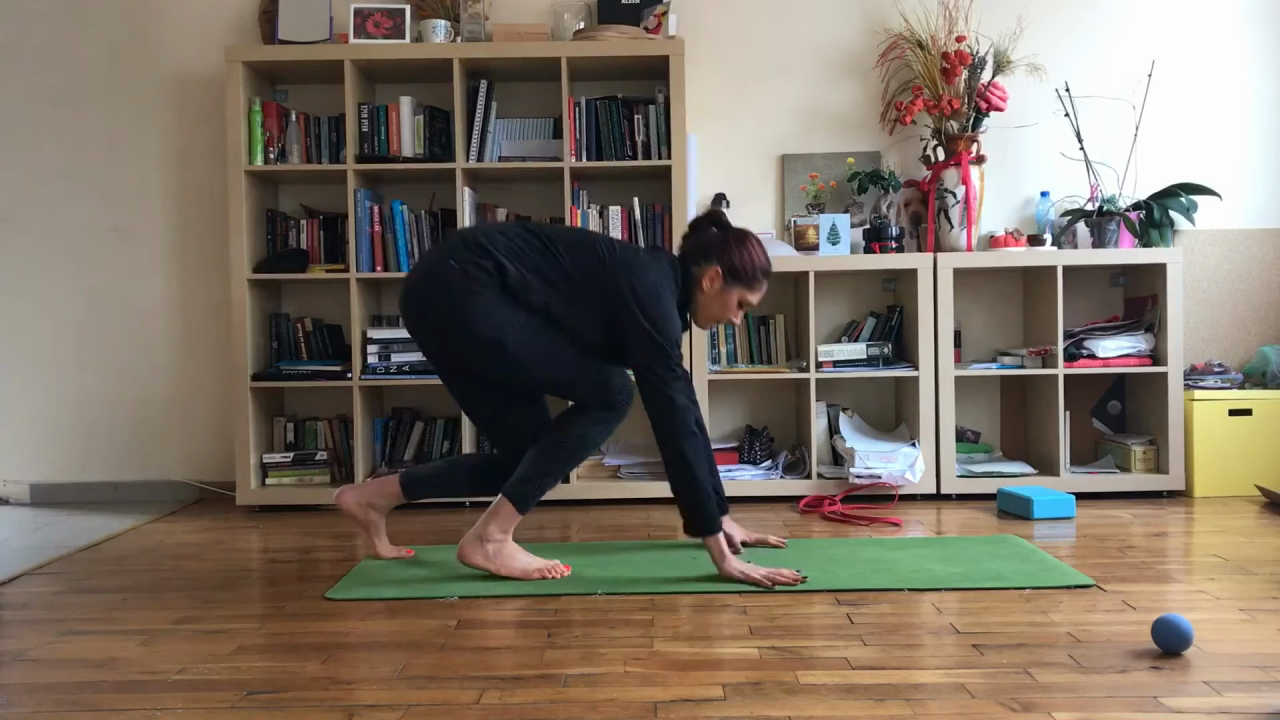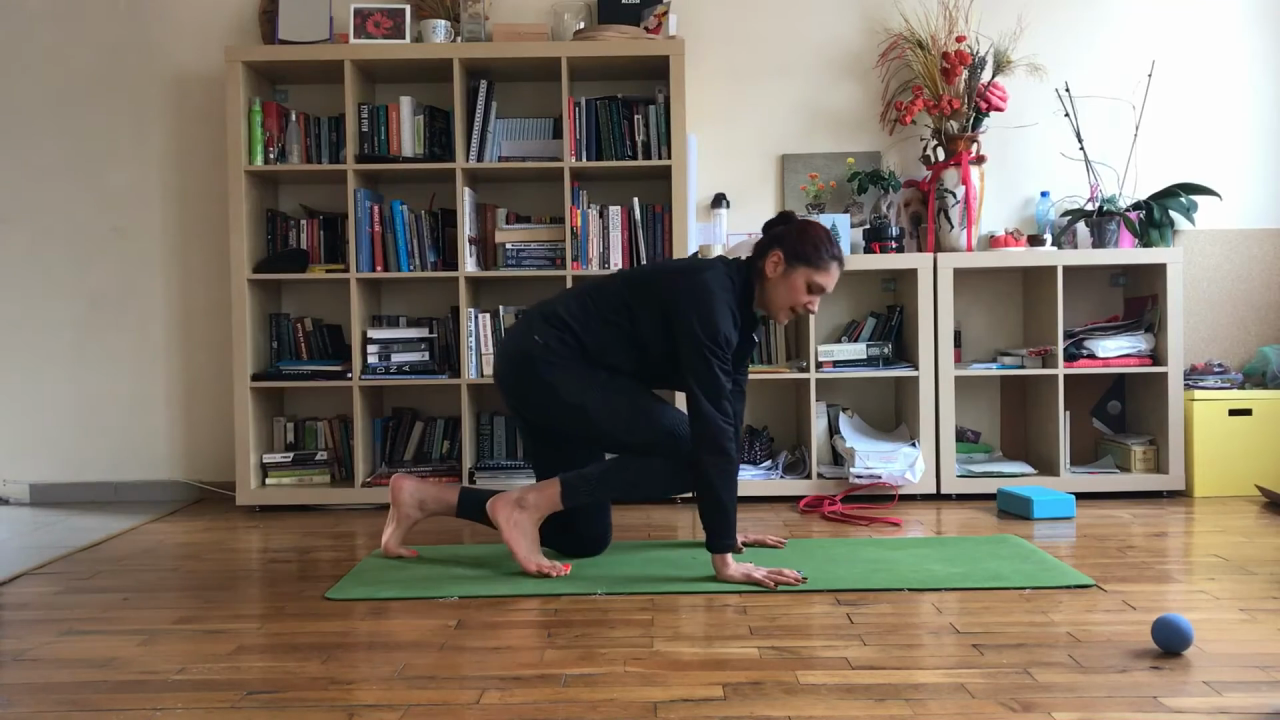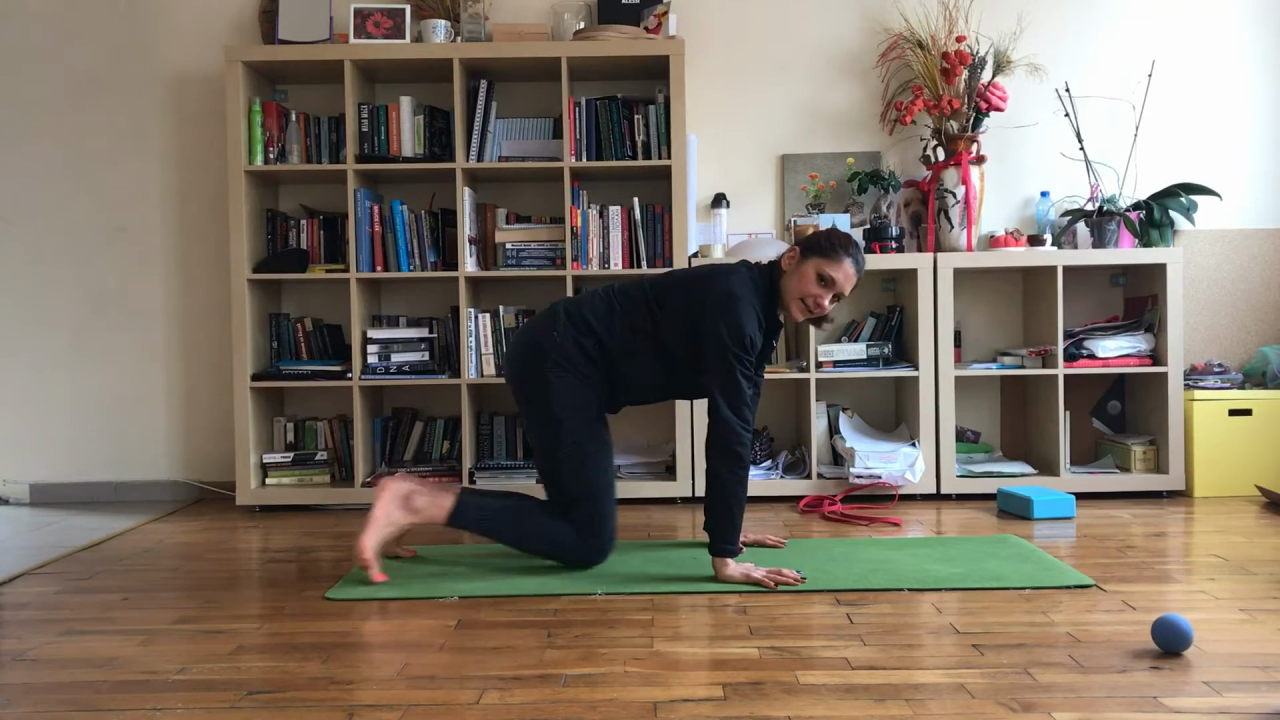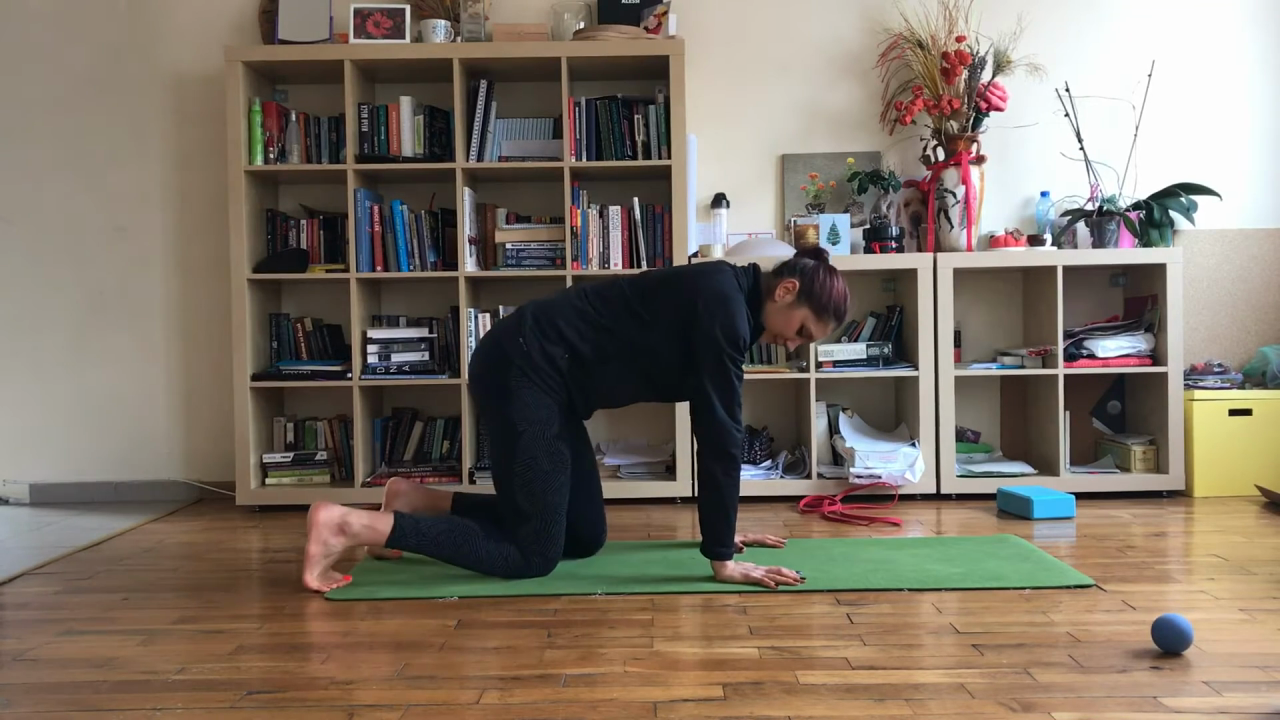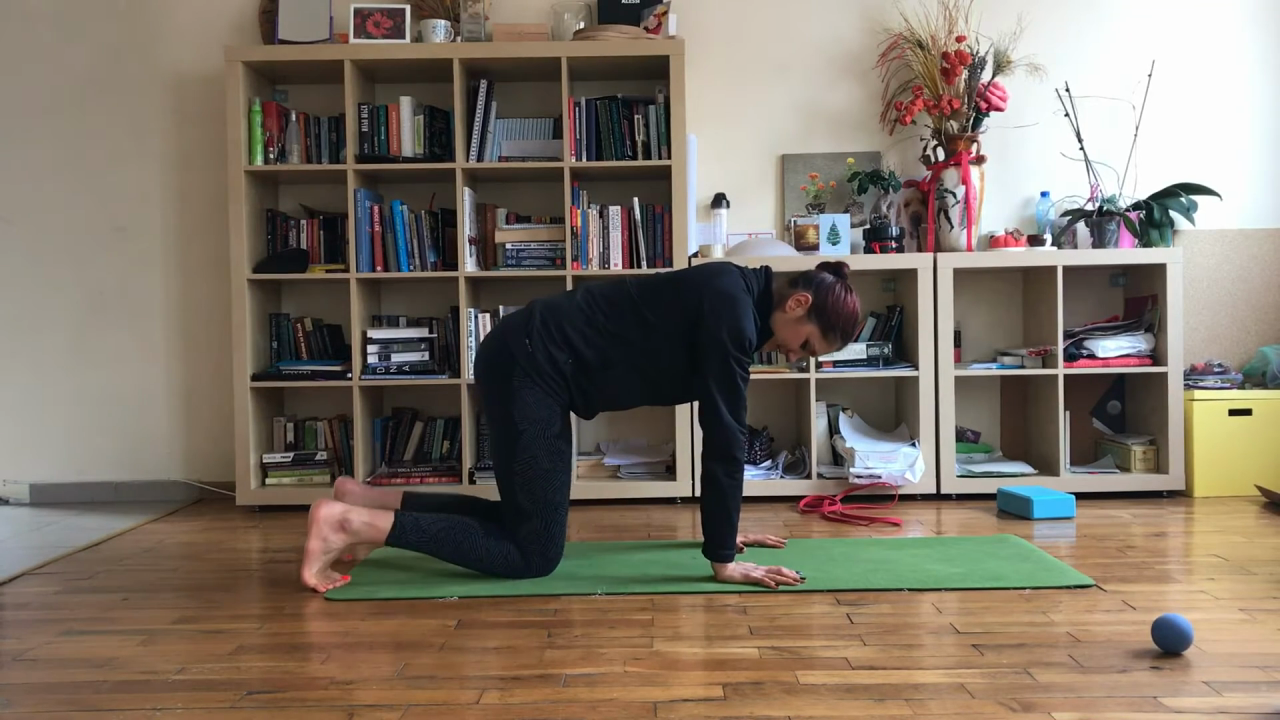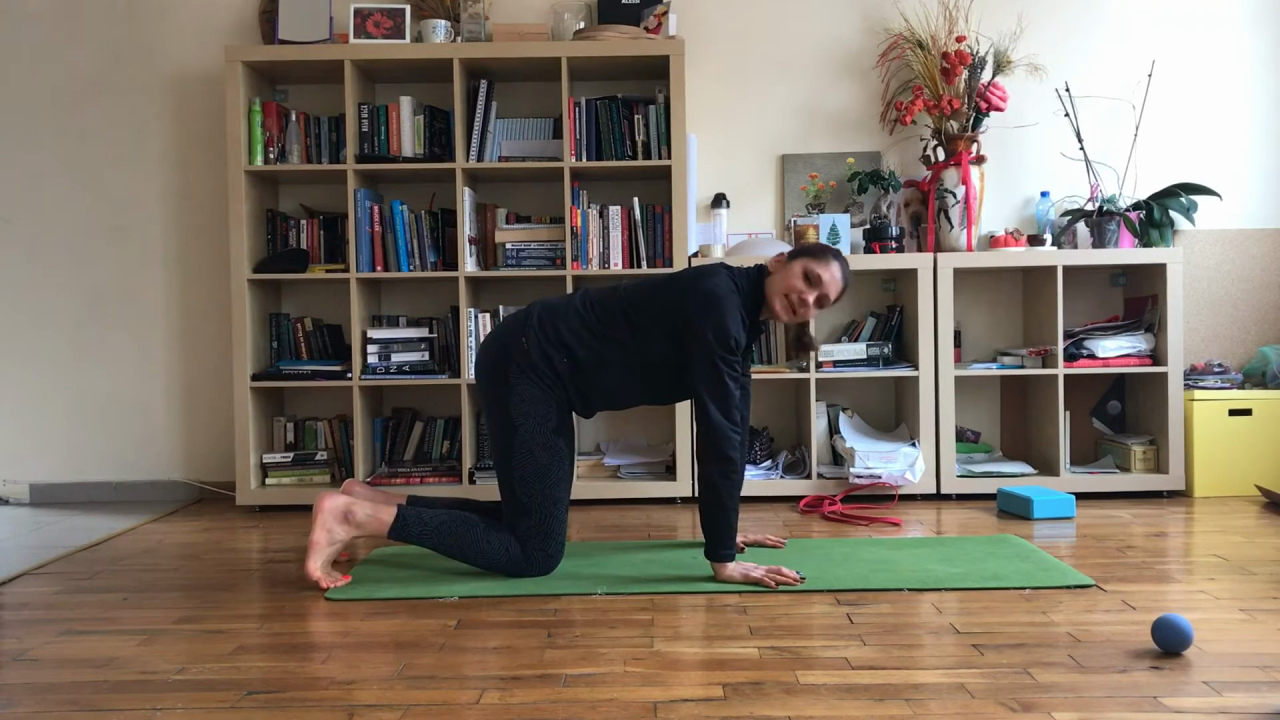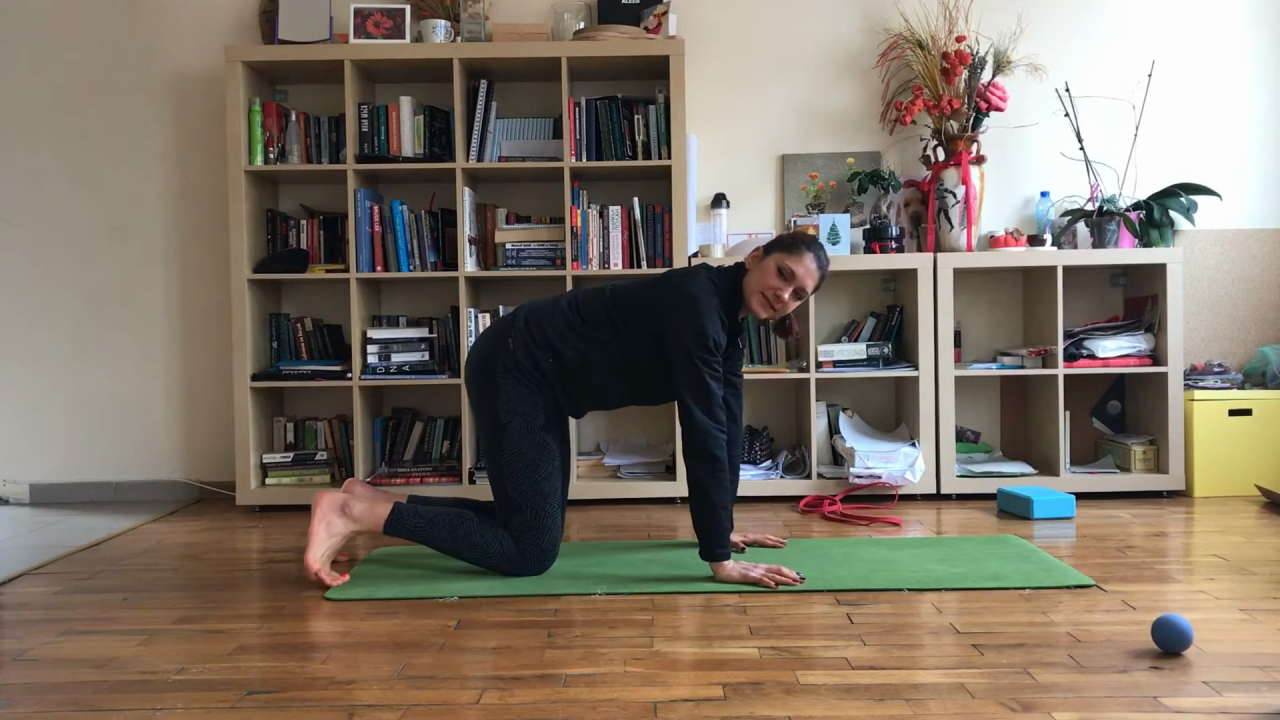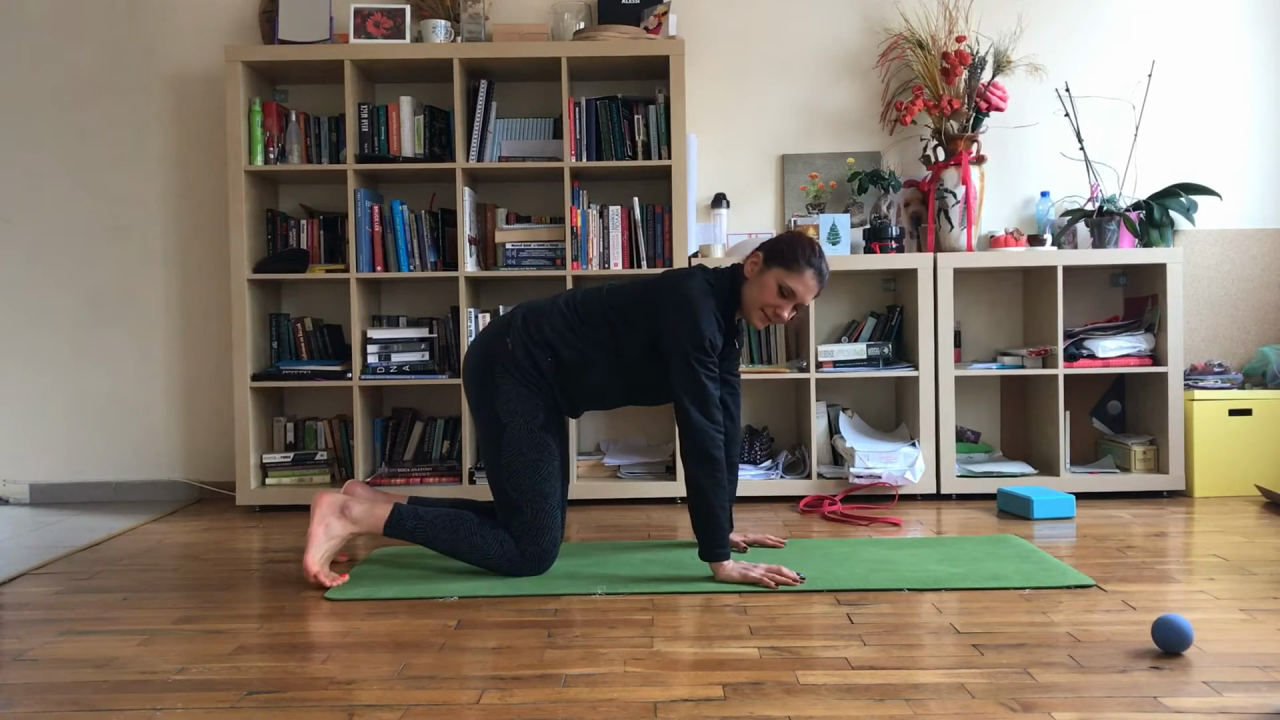
dt=0.5s
person 1, frame 1
left shoulder: (659, 288)
right shoulder: (649, 289)
left elbow: (680, 413)
right elbow: (673, 420)
left wrist: (716, 518)
right wrist: (720, 549)
left hip: (452, 293)
right hip: (455, 287)
left knee: (531, 458)
right knee: (607, 397)
left ankle: (372, 498)
right ankle: (490, 537)
person 1, frame 2
left shoulder: (738, 308)
right shoulder: (711, 296)
left elbow: (727, 418)
right elbow: (712, 428)
left wrist: (725, 528)
right wrist: (724, 557)
left hip: (544, 365)
right hip: (541, 360)
left knee: (585, 537)
right knee: (687, 448)
left ankle: (422, 496)
right ankle: (525, 504)
person 1, frame 3
left shoulder: (760, 315)
right shoulder: (735, 299)
left elbow: (735, 424)
right elbow: (728, 431)
left wrist: (729, 526)
right wrist: (725, 558)
left hip: (568, 366)
right hip: (556, 360)
left knee: (585, 527)
right knee: (586, 541)
left ankle: (426, 495)
right ankle: (411, 505)
person 1, frame 4
left shoulder: (730, 305)
right shoulder: (724, 301)
left elbow: (713, 424)
right elbow: (720, 432)
left wrist: (723, 530)
right wrist: (722, 558)
left hip: (536, 371)
right hip: (521, 369)
left knee: (585, 536)
right knee: (533, 555)
left ankle: (416, 500)
right ankle: (345, 525)
person 1, frame 5
left shoulder: (738, 303)
right shoulder: (732, 306)
left elbow: (723, 425)
right elbow: (724, 435)
left wrist: (724, 528)
right wrist: (723, 560)
left hip: (533, 364)
right hip: (527, 365)
left knee: (532, 524)
right knee: (533, 553)
left ankle: (365, 498)
right ankle: (345, 523)
person 1, frame 6
left shoulder: (740, 313)
right shoulder: (719, 301)
left elbow: (731, 424)
right elbow: (717, 432)
left wrist: (725, 527)
right wrist: (724, 559)
left hip: (537, 369)
right hip: (524, 366)
left knee: (531, 524)
right knee: (535, 552)
left ankle: (370, 501)
right ankle: (352, 516)
person 1, frame 7
left shoulder: (727, 317)
right shoulder: (698, 302)
left elbow: (726, 425)
right elbow: (703, 432)
left wrist: (722, 526)
right wrist: (719, 558)
left hip: (533, 375)
right hip: (513, 368)
left knee: (534, 523)
right knee: (532, 550)
left ankle: (373, 499)
right ankle: (351, 512)
person 1, frame 8
left shoulder: (724, 316)
right shoulder: (695, 303)
left elbow: (724, 426)
right elbow: (699, 432)
left wrist: (723, 527)
right wrist: (720, 558)
left hip: (533, 376)
right hip: (511, 368)
left knee: (534, 526)
right knee: (532, 551)
left ankle: (373, 500)
right ankle: (351, 514)
